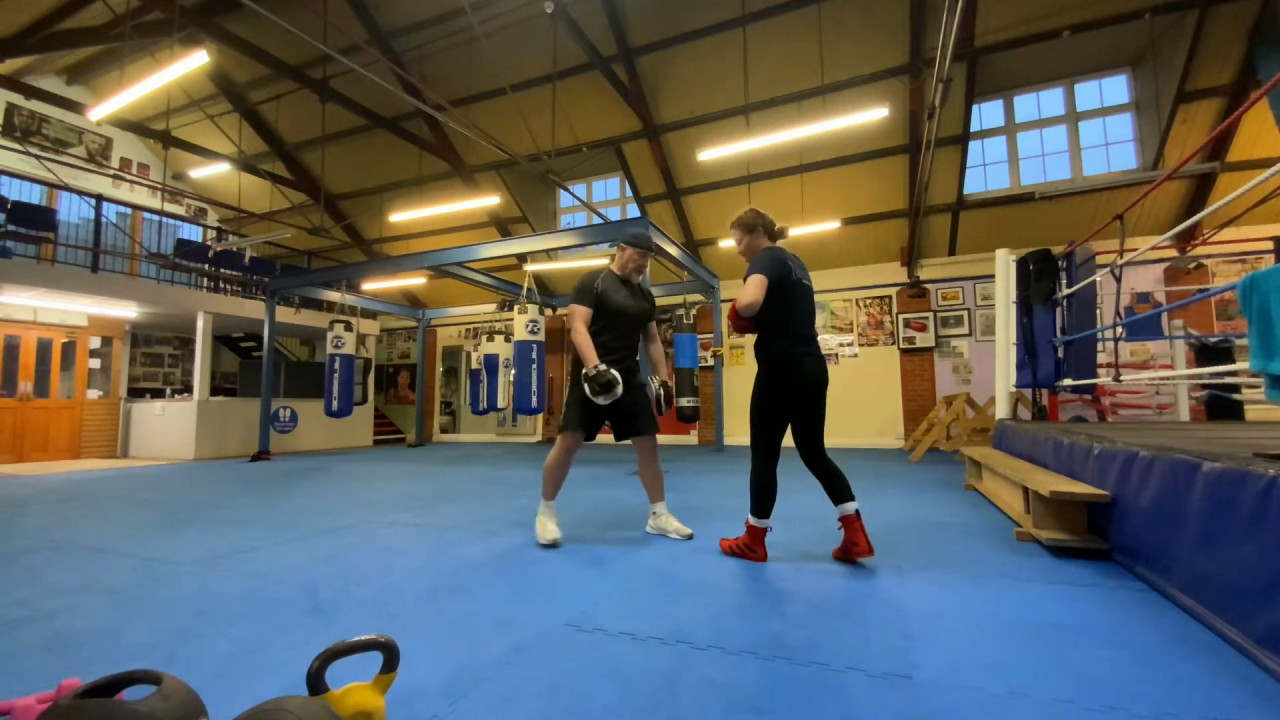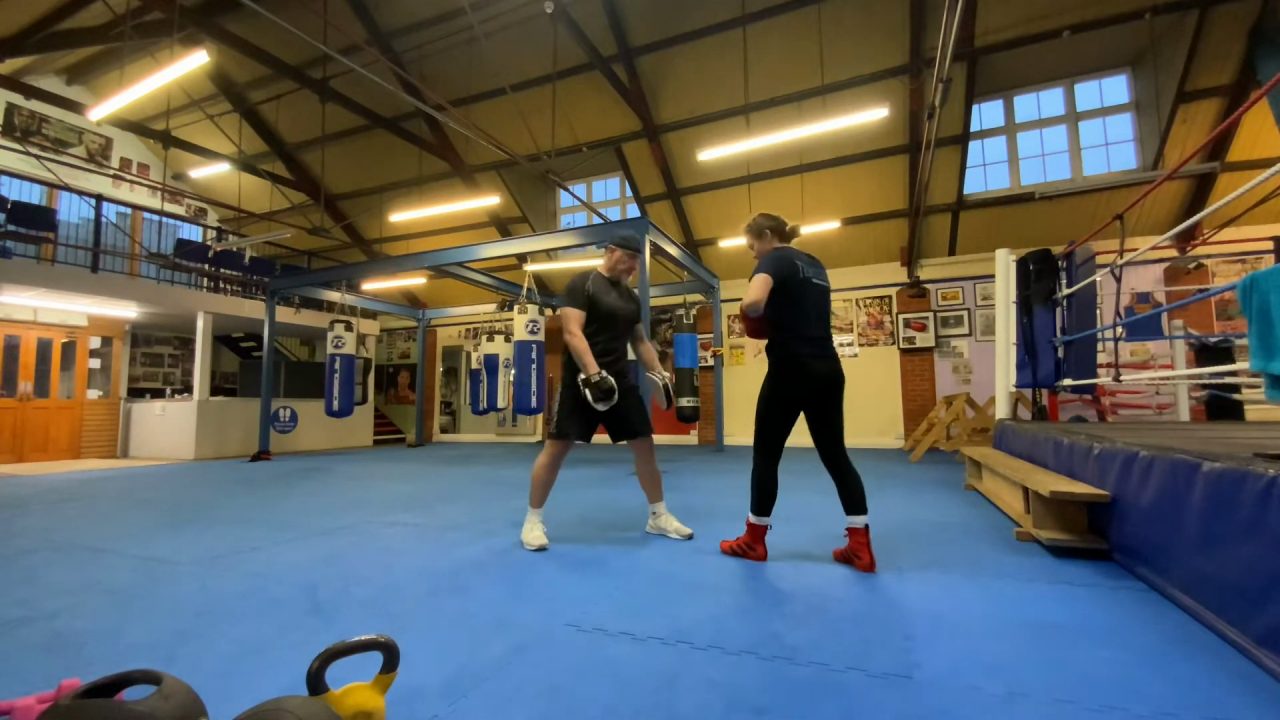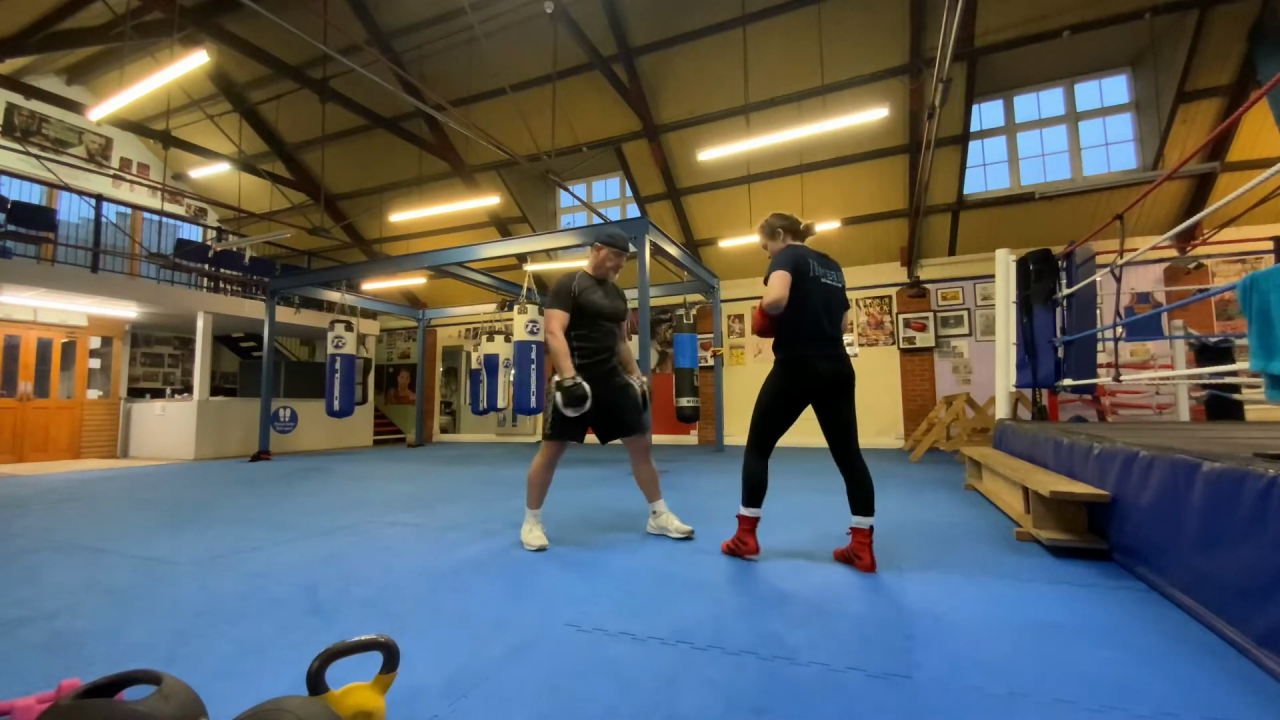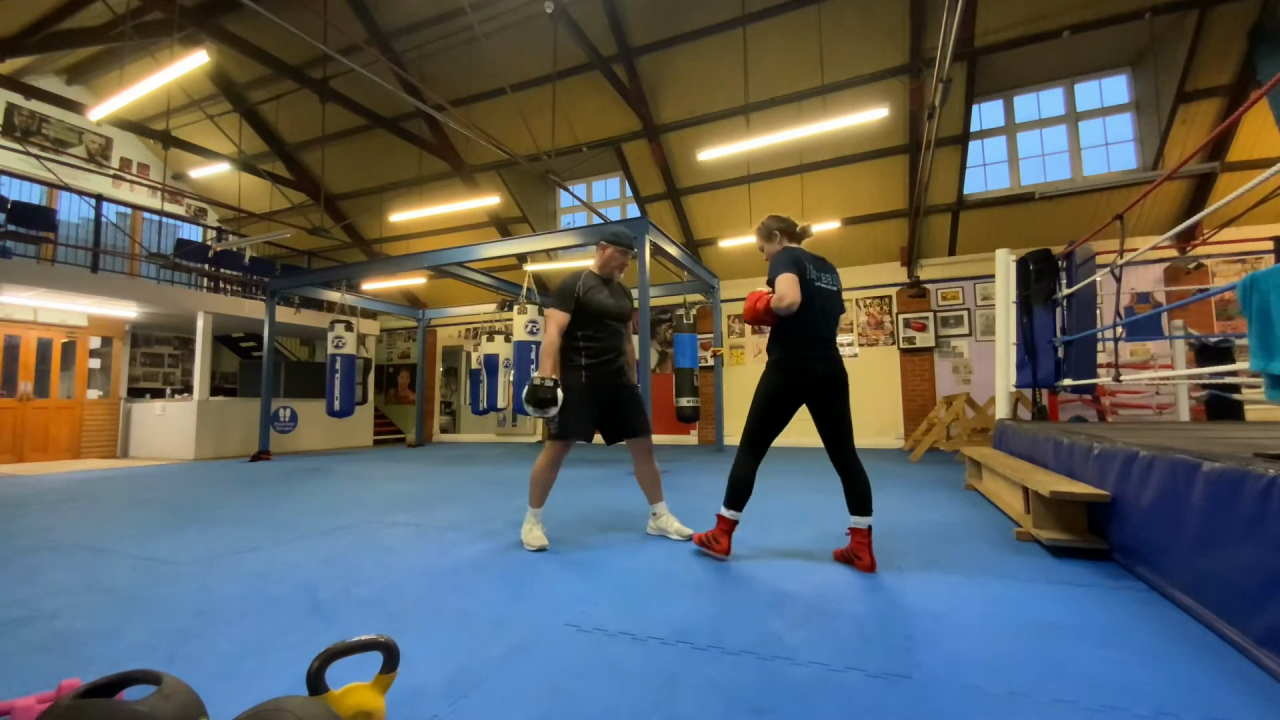
dt=0.2s
person 1, frame 1
left shoulder: (768, 259)
right shoulder: (793, 264)
left elbow: (749, 303)
left wrist: (738, 313)
right wrist: (758, 320)
left hip: (781, 368)
right hip: (813, 367)
left knee: (764, 455)
right knee: (814, 453)
left ankle: (754, 541)
right ankle: (856, 536)
person 1, frame 2
left shoulder: (776, 258)
right shoulder: (814, 265)
left elbow: (754, 302)
left wrist: (753, 316)
right wrist: (780, 321)
left hip: (791, 368)
right hip: (827, 368)
left knee: (766, 454)
right knee: (835, 455)
left ankle: (755, 541)
right ankle: (860, 547)
person 1, frame 3
left shoulder: (789, 256)
right shoulder: (831, 265)
left elbow: (776, 299)
left wrist: (766, 314)
right wrist: (812, 322)
left hip: (796, 367)
right hip: (837, 368)
left knee: (757, 447)
right knee: (848, 454)
left ankle: (746, 535)
right ankle: (863, 548)
person 1, frame 4
left shoulder: (786, 258)
right shoulder: (828, 267)
left elbow: (789, 300)
left wrist: (764, 307)
right wrist: (775, 312)
left hip: (790, 369)
right hip: (830, 371)
left knee: (750, 450)
right knee: (844, 454)
left ankle: (721, 535)
right ankle: (862, 547)
person 2, frame 1
left shoulder: (644, 295)
right shoulder: (593, 283)
left elbow: (652, 340)
right elbow: (577, 327)
left wrist: (662, 378)
right wrist: (594, 367)
left hip: (628, 378)
right hip: (593, 377)
left knee: (647, 443)
right knee: (568, 441)
left ankle: (659, 516)
right ankle: (546, 512)
person 2, frame 2
left shoulder: (630, 297)
right shoulder: (582, 285)
left elbow: (640, 341)
right elbow: (572, 332)
left wrist: (660, 374)
right wrist: (593, 373)
left hip: (620, 380)
right hip: (584, 380)
left knee: (644, 444)
right knee: (557, 447)
left ankle: (658, 516)
right ankle: (533, 520)
person 2, frame 3
left shoulder: (617, 294)
right shoulder: (569, 285)
right elbow: (554, 332)
left wrist: (636, 377)
right wrist: (568, 376)
left hip: (612, 379)
right hip: (576, 380)
left knee: (640, 443)
right knee: (552, 448)
left ankle: (659, 515)
right ankle: (532, 521)
person 2, frame 4
left shoulder: (623, 293)
right shoulder: (574, 285)
right elbow: (553, 332)
left wrist: (632, 378)
right wrist: (545, 376)
left hip: (617, 380)
right hip: (580, 380)
left knee: (643, 445)
right knee: (557, 448)
left ankle: (659, 517)
right ankle: (532, 521)
